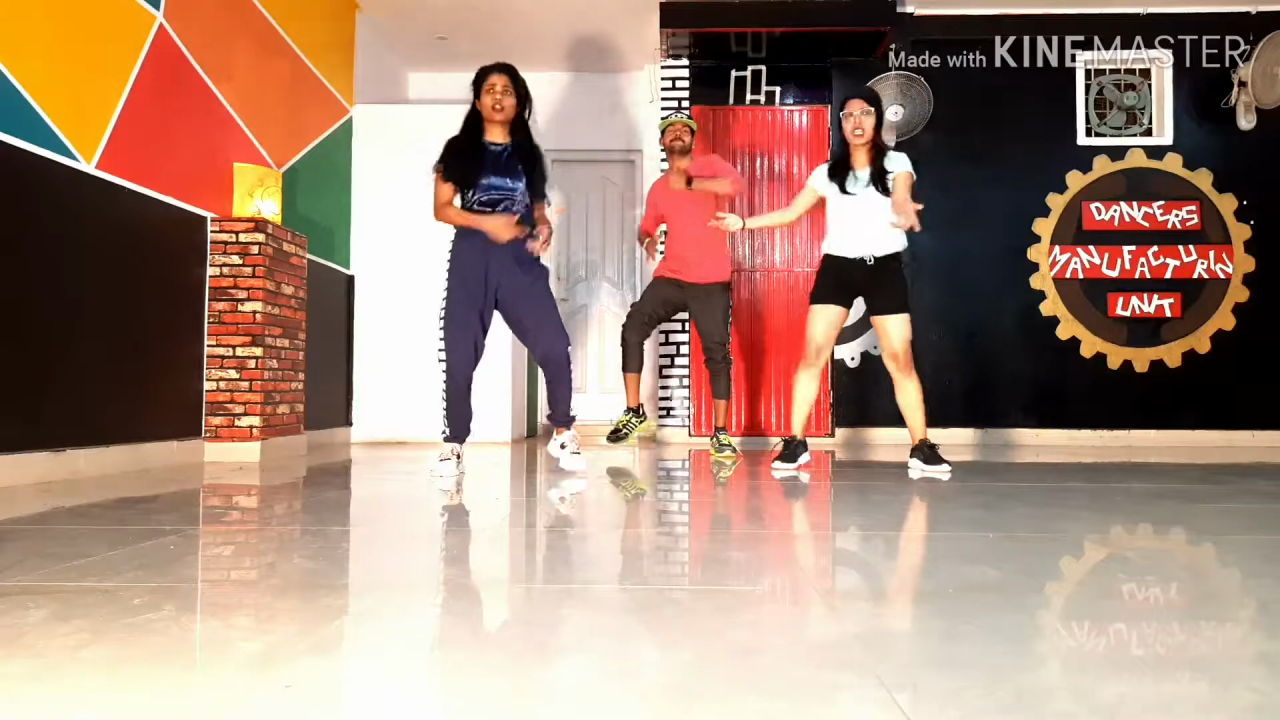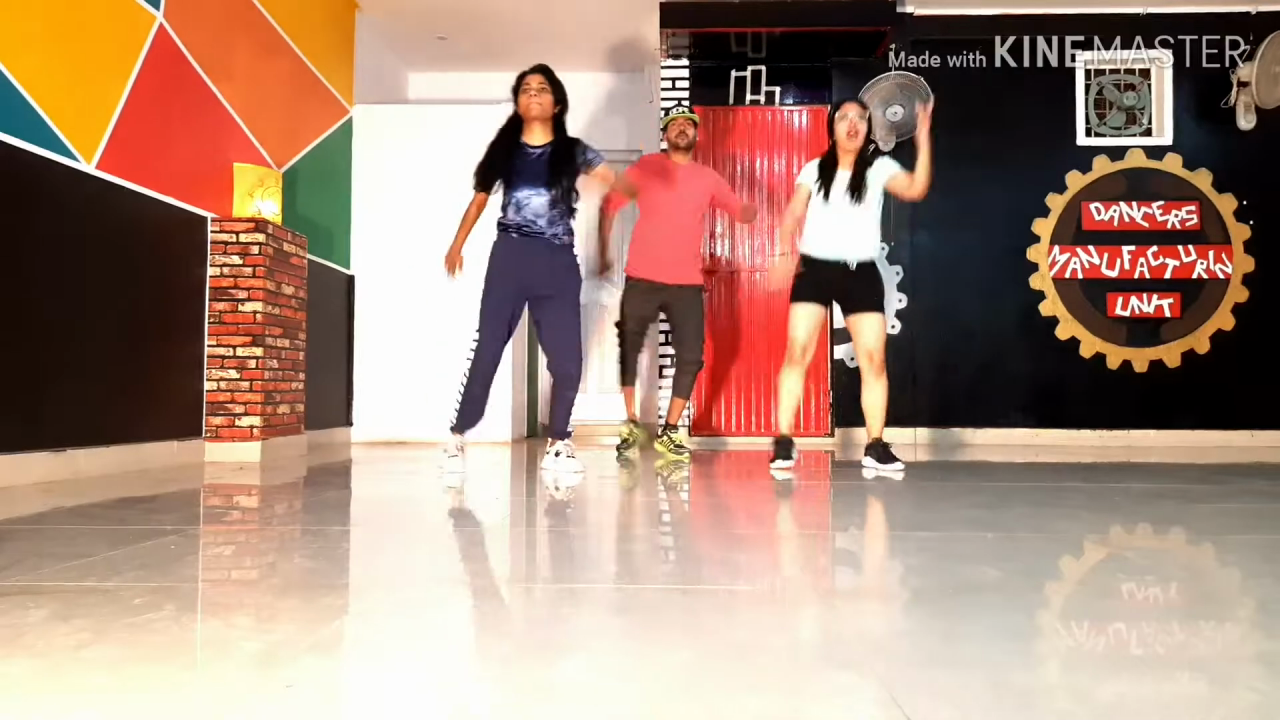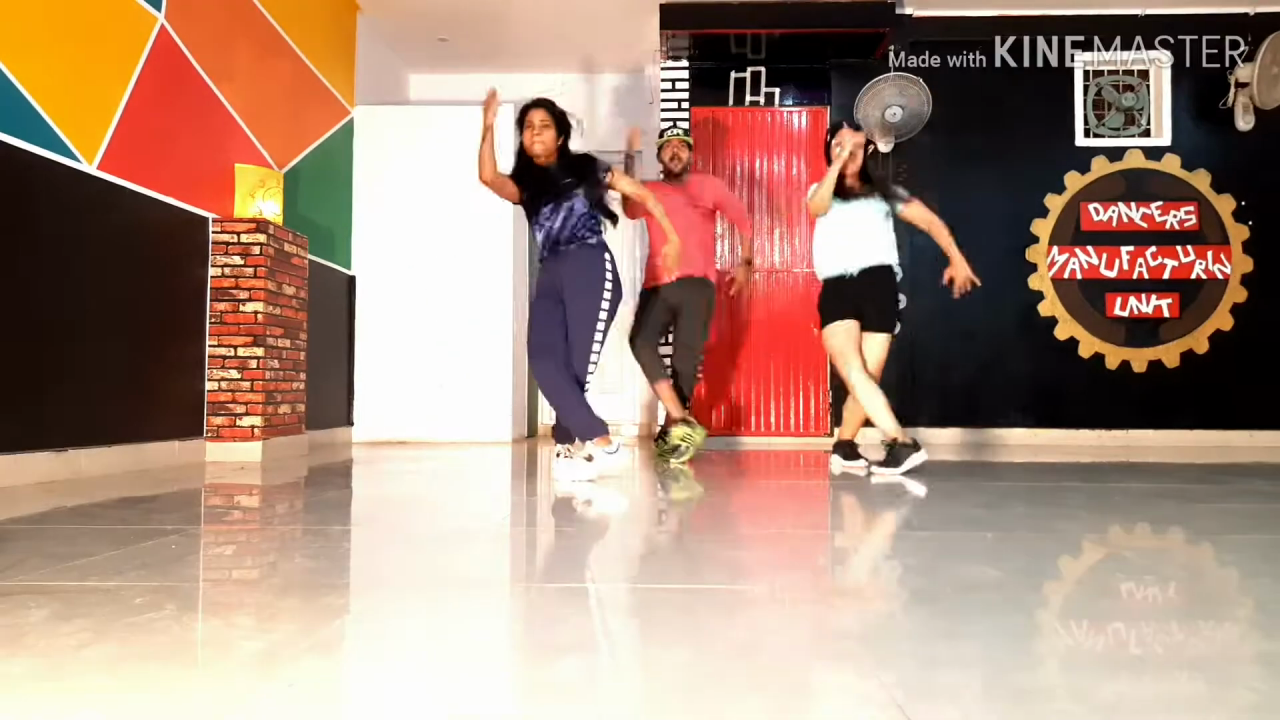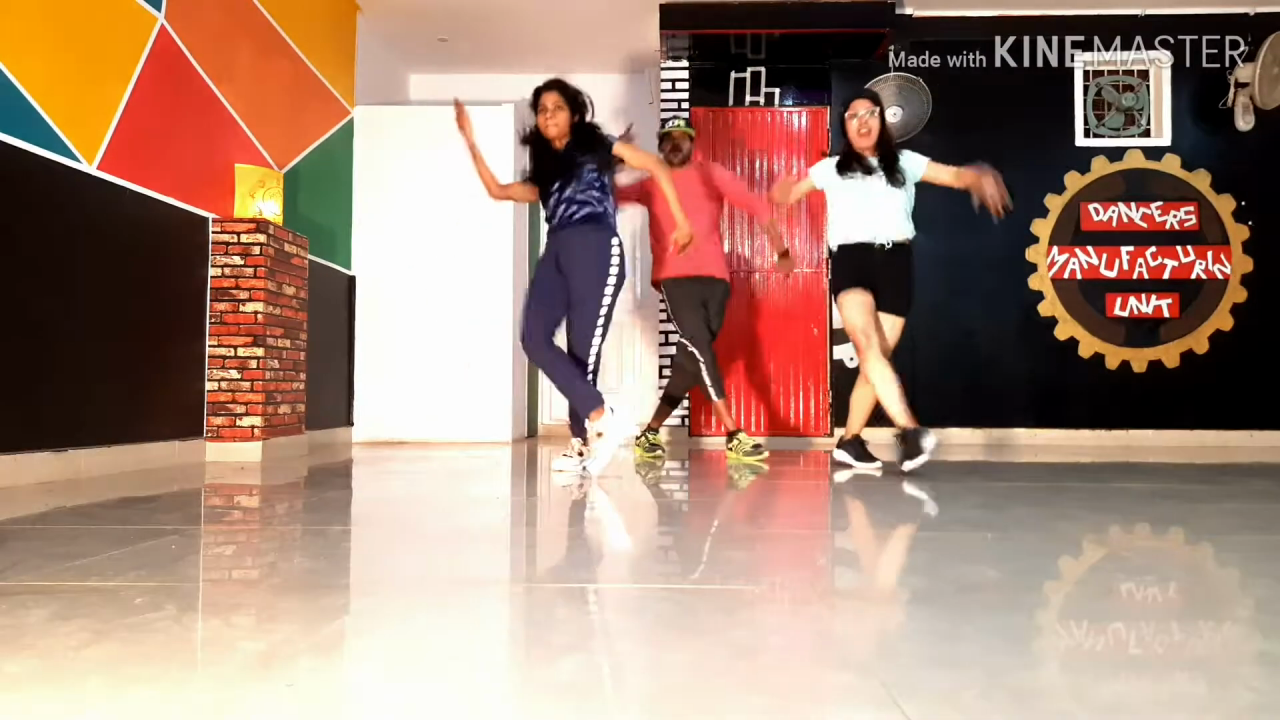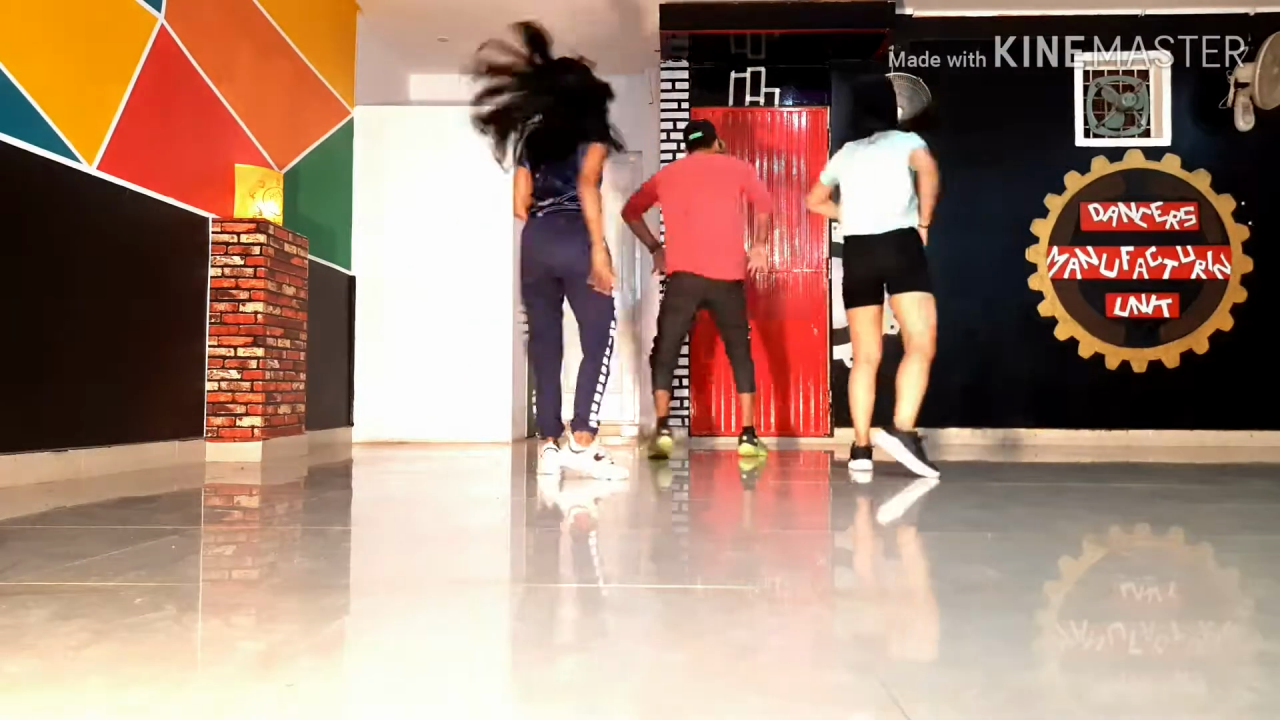
dt=0.5s
person 1, frame 1
left shoulder: (528, 153)
right shoulder: (459, 149)
left elbow: (539, 213)
right elbow: (442, 207)
left wrist: (543, 232)
right wrist: (484, 221)
left hip: (521, 257)
right hip: (473, 254)
left knee: (552, 344)
right knee: (459, 353)
left ankle: (563, 431)
right ankle: (454, 445)
person 1, frame 2
left shoulder: (574, 152)
right shoulder: (503, 151)
left elbow: (617, 187)
right elbow: (479, 200)
left wrist: (618, 184)
right wrist: (457, 245)
left hip: (557, 263)
right hip: (510, 257)
left knee: (568, 362)
right knee: (487, 351)
left ankle: (558, 443)
right ankle: (458, 437)
person 1, frame 3
left shoulder: (585, 167)
right shoulder: (525, 184)
left elbow: (641, 191)
right elbow: (488, 178)
left wrist: (670, 232)
right wrist: (488, 128)
left hip: (591, 268)
right hip: (550, 276)
left knee: (578, 362)
right knee: (546, 368)
left ankle: (569, 444)
right ankle: (600, 442)
person 1, frame 4
left shoulder: (597, 145)
right shoulder: (543, 170)
left elbow: (654, 166)
right elbow: (498, 190)
left wrist: (679, 218)
right wrist: (471, 142)
left hip: (598, 249)
right hip: (557, 254)
left knee: (585, 348)
right knee: (534, 338)
left ankle: (579, 441)
right ankle: (599, 420)
person 1, frame 5
left shoulder: (532, 138)
right shoulder: (592, 132)
left elbow: (521, 205)
right elbow: (587, 185)
right wrist: (598, 247)
left hip: (536, 242)
right hip: (575, 239)
left knee: (546, 348)
right knee: (599, 341)
left ankle: (549, 443)
right ankle: (582, 441)
person 2, frame 1
left shoulder: (896, 162)
right shoulder: (827, 172)
left elbow: (901, 196)
right elbow: (789, 213)
left wrist: (906, 209)
right wrist: (743, 222)
left hip: (883, 269)
right hip: (836, 268)
left knee: (901, 361)
right knee: (813, 354)
left ankle: (922, 446)
right ankle: (796, 442)
person 2, frame 2
left shoulder: (880, 168)
right shoulder: (814, 171)
left elbow: (917, 190)
right elbow: (792, 215)
left wrist: (923, 138)
right wrist: (787, 255)
left hip: (862, 273)
right hip: (815, 269)
left knee: (874, 363)
right knee: (797, 353)
left ankle: (876, 445)
right ankle: (784, 440)
person 2, frame 3
left shoulder: (882, 191)
right shoulder: (824, 192)
left elbow: (929, 220)
right elbow: (812, 208)
left wrist: (957, 257)
right wrist: (835, 168)
left hip: (877, 286)
right hip: (836, 290)
left knee: (866, 375)
right knee: (851, 366)
left ankle: (844, 443)
right ankle: (898, 443)
person 2, frame 4
left shoulder: (904, 163)
right shoulder: (832, 168)
left elbow: (953, 175)
right elbow: (790, 194)
left wrist: (981, 179)
right wrist: (781, 192)
left hip: (894, 261)
right hip: (852, 263)
left knee: (877, 352)
right knee: (870, 347)
left ankle: (850, 440)
right ankle: (909, 431)
person 2, frame 5
left shoulder: (844, 154)
right shoulder: (905, 141)
left elbow: (815, 201)
right elbow: (928, 171)
right wrist: (924, 221)
left hip: (855, 252)
right hip: (899, 246)
left knee: (865, 359)
right knee: (922, 345)
left ankle: (861, 447)
right ankle: (901, 430)
person 3, frame 1
left shoulder: (708, 163)
right shoulder: (658, 187)
left elbow: (735, 185)
right elbow: (646, 227)
left wrist: (689, 182)
right wrist: (647, 240)
left hip: (712, 281)
right hip: (669, 277)
left knee: (717, 354)
right knee: (632, 329)
left ankle: (721, 433)
right ankle: (633, 412)
person 3, frame 2
left shoulder: (708, 178)
right shoulder: (645, 167)
left elbow: (741, 212)
right elbow: (610, 205)
left wrist: (748, 212)
right wrist: (604, 252)
left hip: (686, 283)
right hip: (643, 278)
left knee: (691, 358)
right knee: (629, 347)
left ankle: (669, 432)
right ankle: (632, 423)
person 3, frame 3
left shoulder: (709, 185)
right shoulder: (651, 191)
left elbow: (742, 219)
right elbow: (630, 207)
left wrist: (745, 262)
right wrist: (629, 158)
left hip: (697, 284)
right hip: (657, 286)
left knee: (687, 360)
right knee: (642, 342)
left ankle: (669, 433)
right ankle: (683, 420)
person 3, frame 4
left shoulder: (713, 174)
right shoulder: (651, 186)
left elbow: (756, 204)
right elbow: (617, 196)
left wrist: (780, 249)
left hip: (714, 279)
right hip: (674, 279)
left knee: (690, 362)
right knee: (699, 352)
left ankle: (650, 432)
right ankle: (734, 435)
person 3, frame 5
left shoulder: (666, 175)
right shoulder: (737, 167)
left elbow: (631, 211)
right elbow: (764, 206)
left wrist: (656, 249)
right wrist: (759, 245)
left hip: (683, 275)
right hip: (727, 276)
left knee: (665, 352)
right knee: (740, 354)
left ankle: (662, 425)
right ankle: (748, 434)
